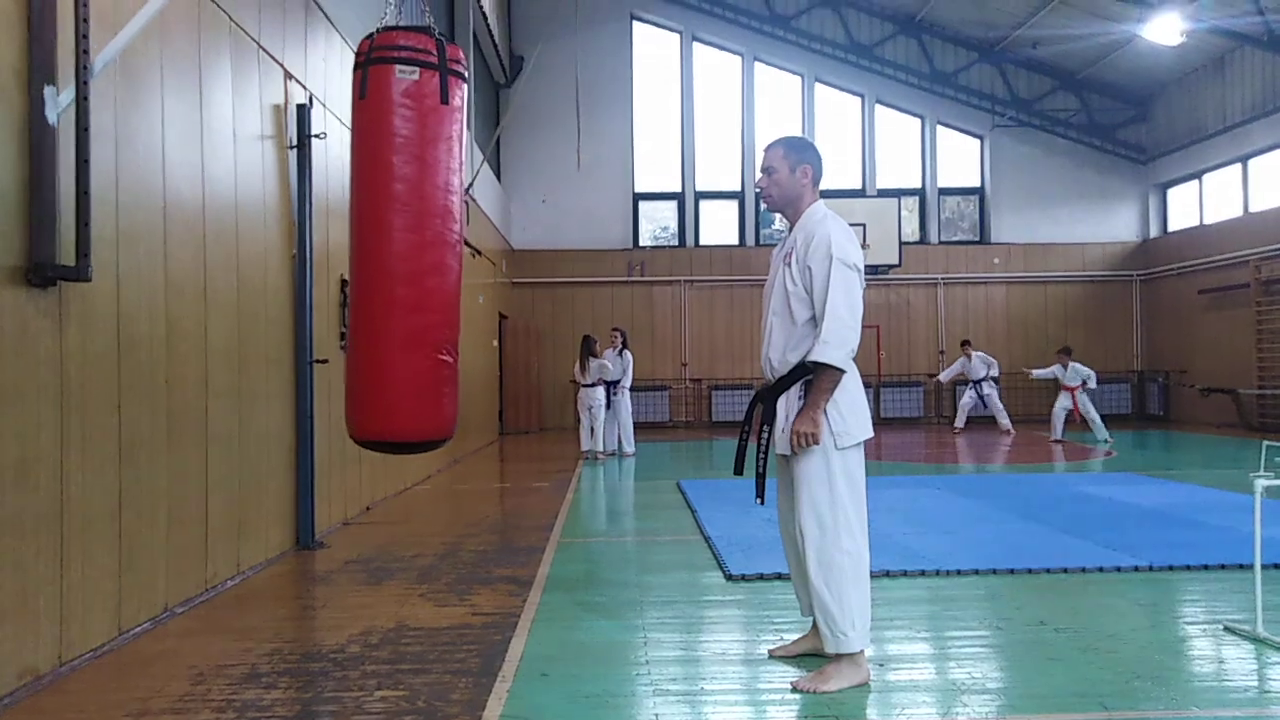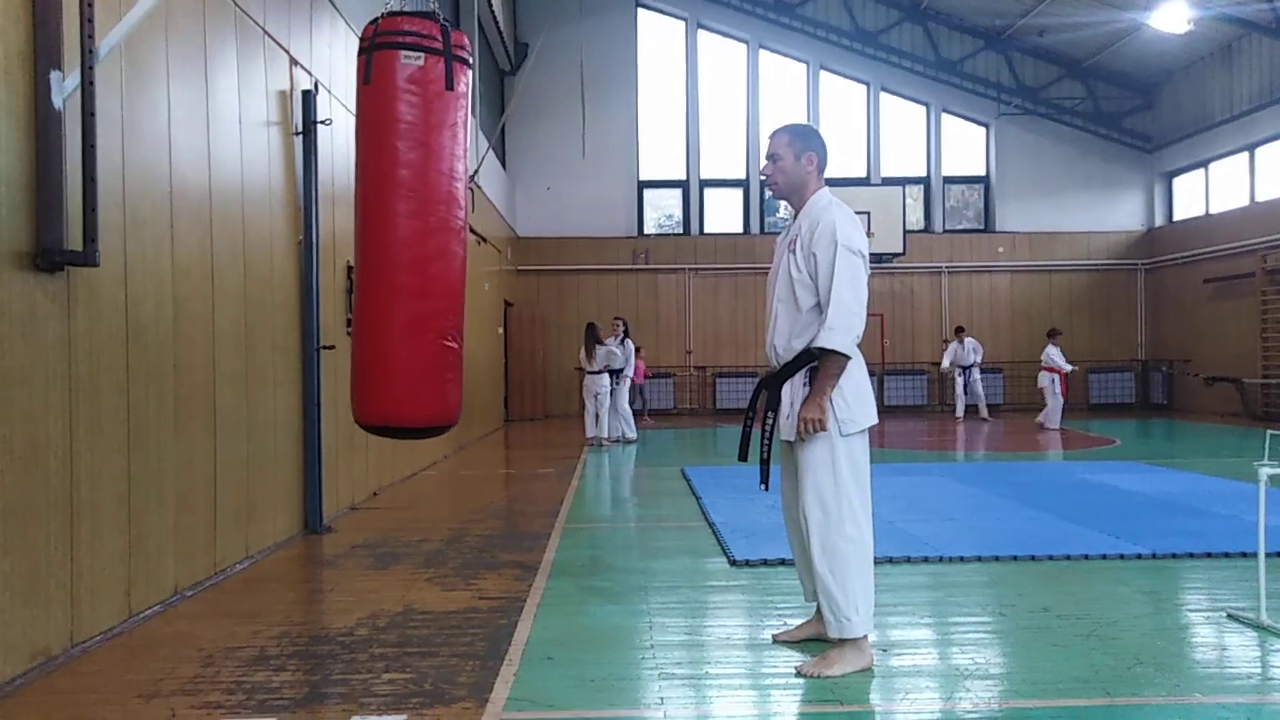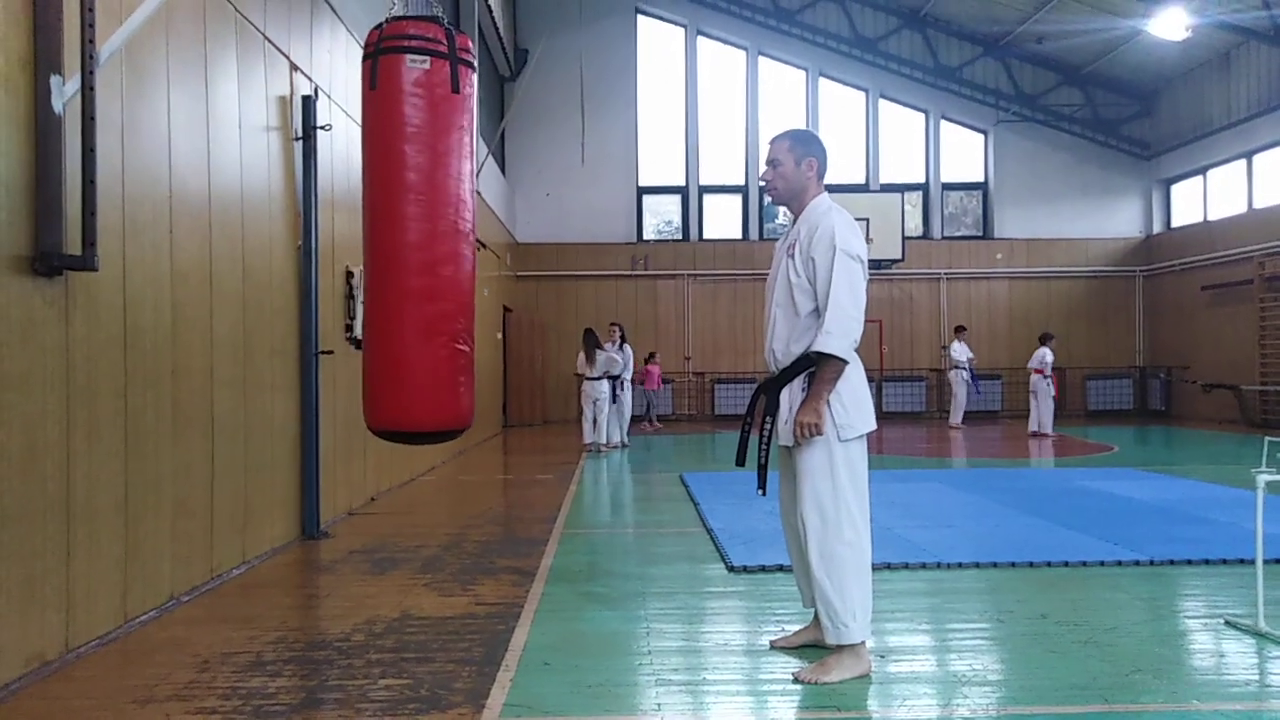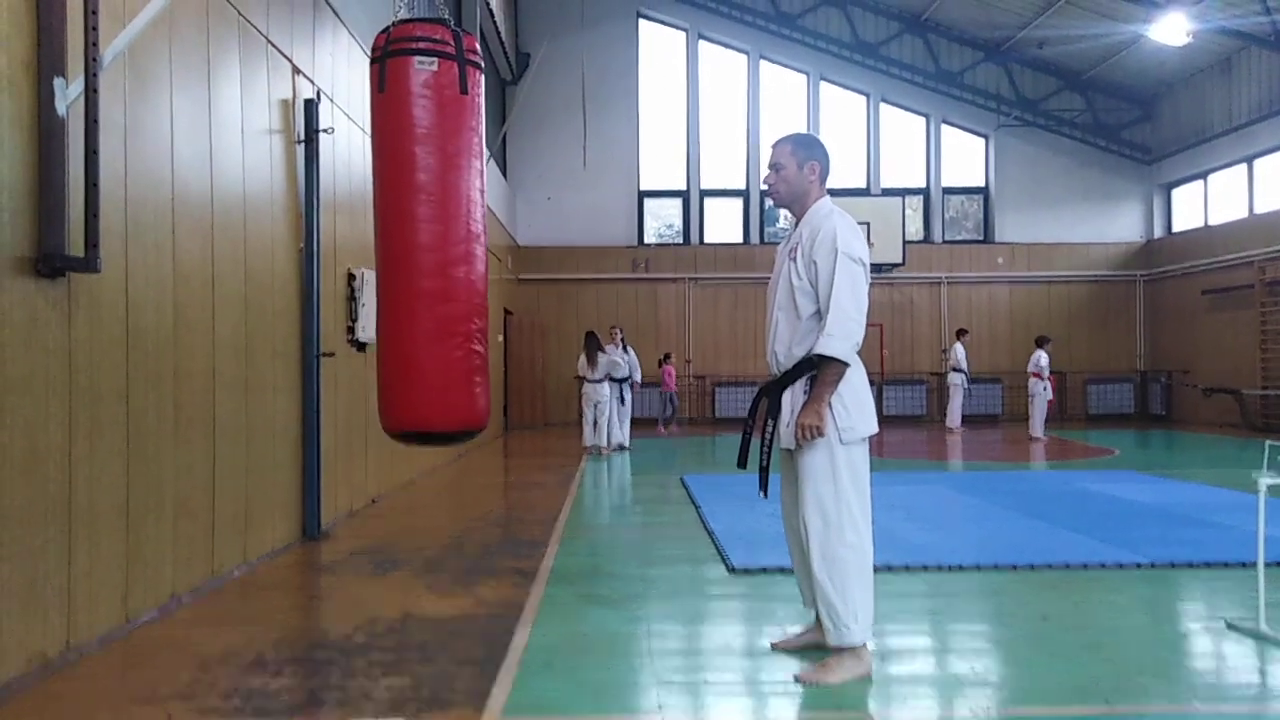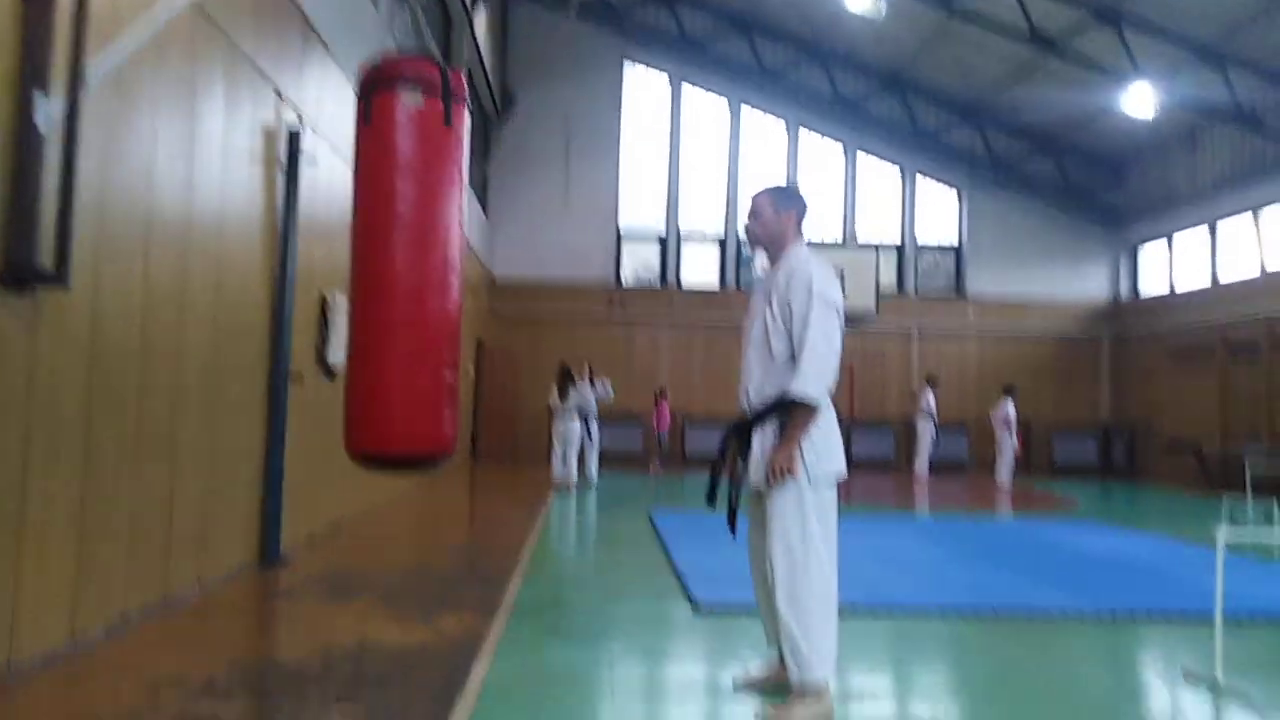
dt=0.4s
person 1, frame 1
left shoulder: (827, 236)
right shoulder: (792, 241)
left elbow: (839, 334)
left wrist: (812, 409)
right wrist: (776, 402)
left hip: (819, 405)
right hip: (794, 403)
left knee: (829, 527)
right knee: (800, 525)
left ankle: (849, 654)
right ankle: (823, 629)
person 1, frame 2
left shoulder: (833, 223)
right shoulder: (796, 229)
left elbow: (844, 319)
left wrist: (819, 395)
right wrist: (780, 388)
left hip: (824, 390)
right hip: (797, 390)
left knee: (834, 513)
right knee: (804, 511)
left ankle: (853, 640)
right ankle: (826, 614)
person 1, frame 3
left shoulder: (831, 228)
right shoulder: (795, 234)
left elbow: (842, 325)
left wrist: (815, 400)
right wrist: (780, 394)
left hip: (823, 397)
right hip: (795, 395)
left knee: (832, 519)
right knee: (802, 515)
left ankle: (851, 646)
right ankle: (824, 620)
person 1, frame 4
left shoulder: (834, 230)
right shoulder: (798, 236)
left elbow: (843, 327)
left wrist: (817, 402)
left hip: (825, 399)
right hip: (798, 397)
left knee: (833, 521)
right knee: (804, 519)
left ankle: (851, 647)
right ankle: (824, 622)
person 1, frame 5
left shoulder: (809, 278)
right shoulder: (772, 282)
left elbow: (817, 370)
left wrist: (785, 447)
left hip: (796, 443)
right hip: (769, 441)
left knee: (799, 567)
right knee: (771, 564)
right ankle: (788, 662)
